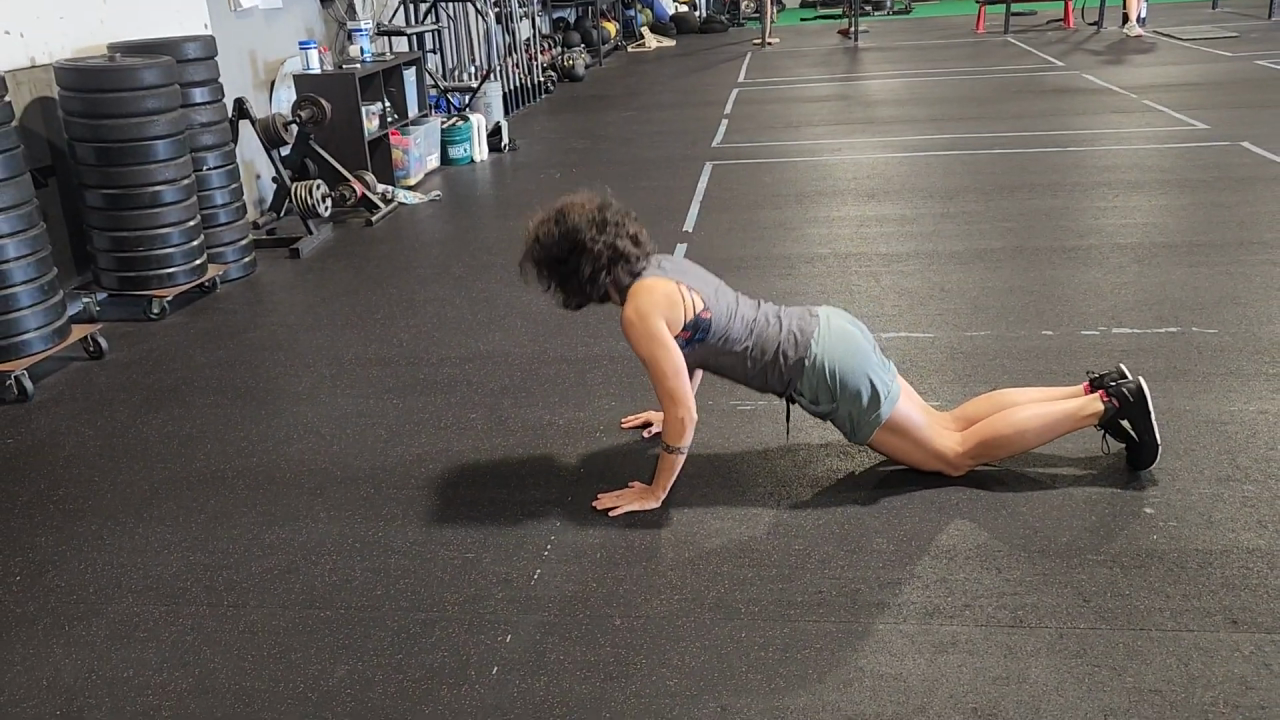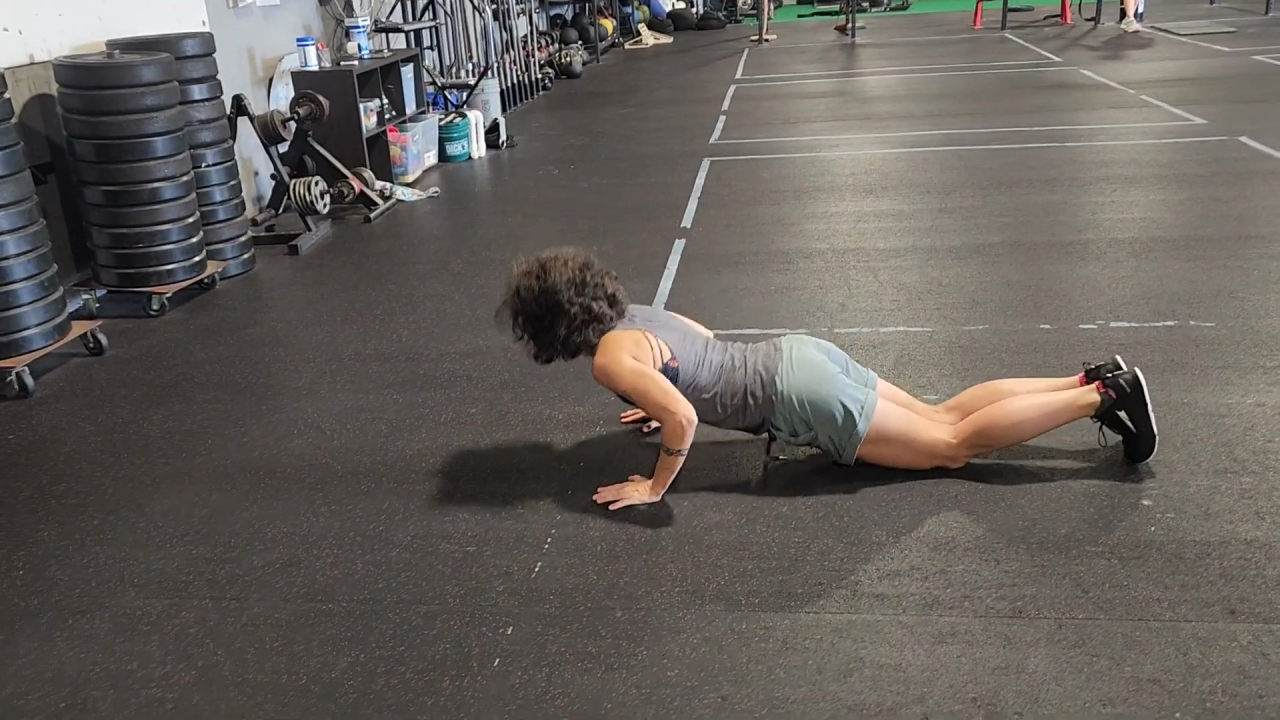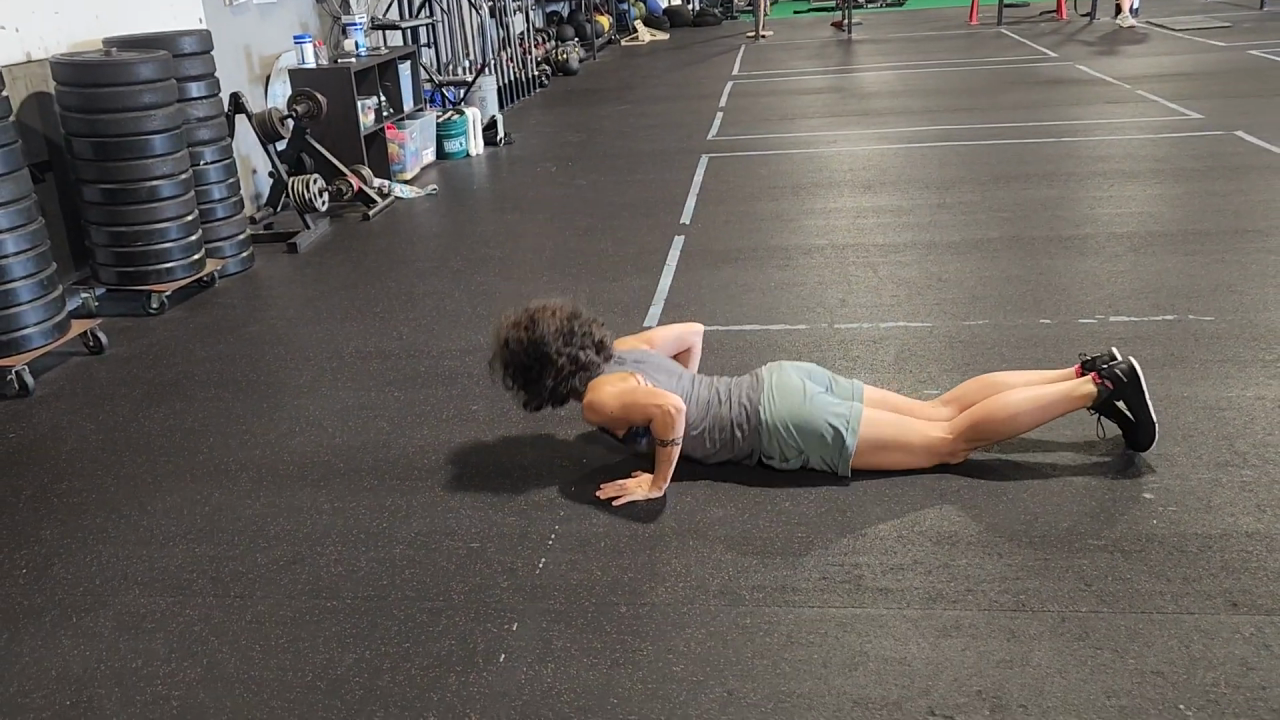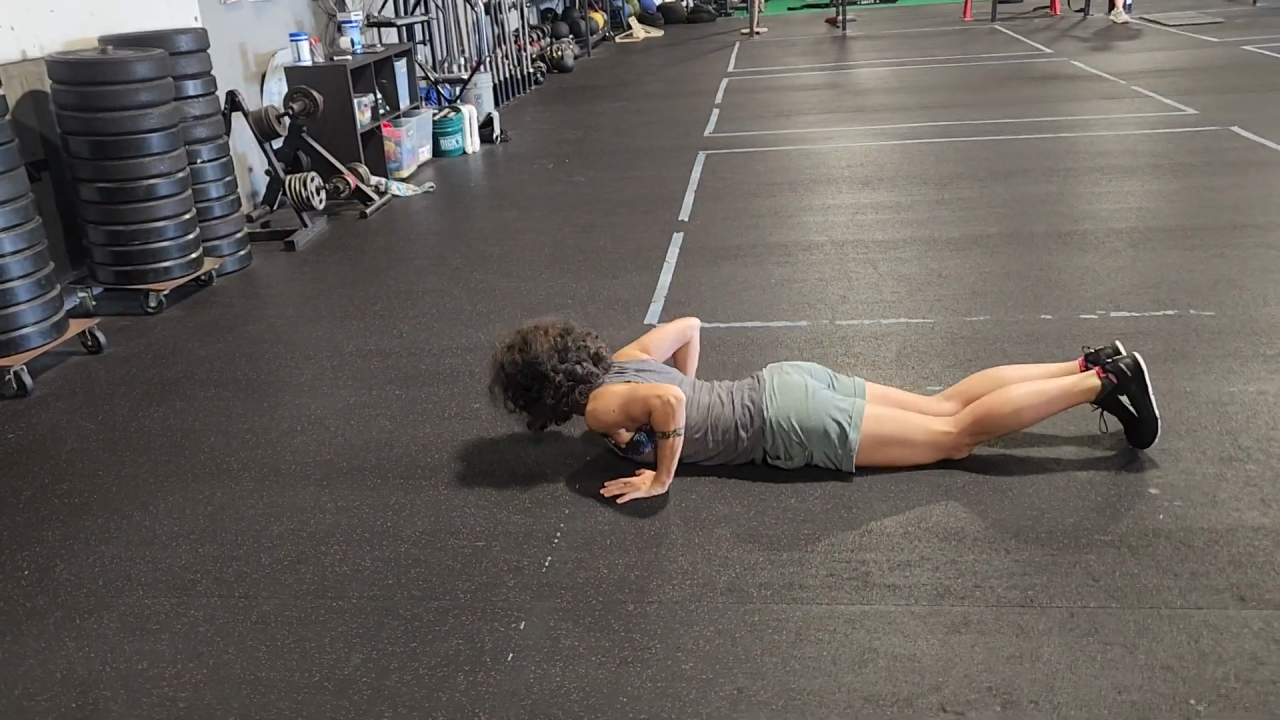
dt=0.2s
person 1, frame 1
left shoulder: (639, 306)
right shoulder: (656, 264)
left elbow: (684, 415)
left wrist: (656, 492)
right wrist: (672, 412)
left hip: (823, 366)
right hip: (825, 331)
left knee: (955, 454)
right knee: (947, 423)
left ankle: (1104, 405)
right ankle: (1098, 389)
person 1, frame 2
left shoulder: (609, 357)
right shoulder: (631, 313)
left elbow: (682, 423)
left wrist: (654, 487)
right wrist: (662, 406)
left hip: (799, 396)
right hip: (800, 355)
left knee: (953, 444)
right knee: (944, 413)
left ankle: (1099, 397)
right ankle: (1094, 380)
person 1, frame 3
left shoulder: (597, 398)
right shoulder: (619, 349)
left elbow: (670, 413)
right elbow: (694, 332)
left wrist: (658, 482)
left hip: (785, 423)
right hip: (787, 381)
left knee: (950, 439)
right knee: (941, 410)
left ankle: (1096, 388)
right ankle: (1090, 370)
person 1, frame 4
left shoulder: (599, 408)
right shoulder: (620, 361)
left elbow: (669, 403)
right elbow: (688, 325)
left wrist: (661, 477)
left hip: (788, 424)
right hip: (788, 382)
left knee: (955, 435)
right knee: (946, 404)
left ankle: (1100, 382)
right ankle: (1093, 365)
